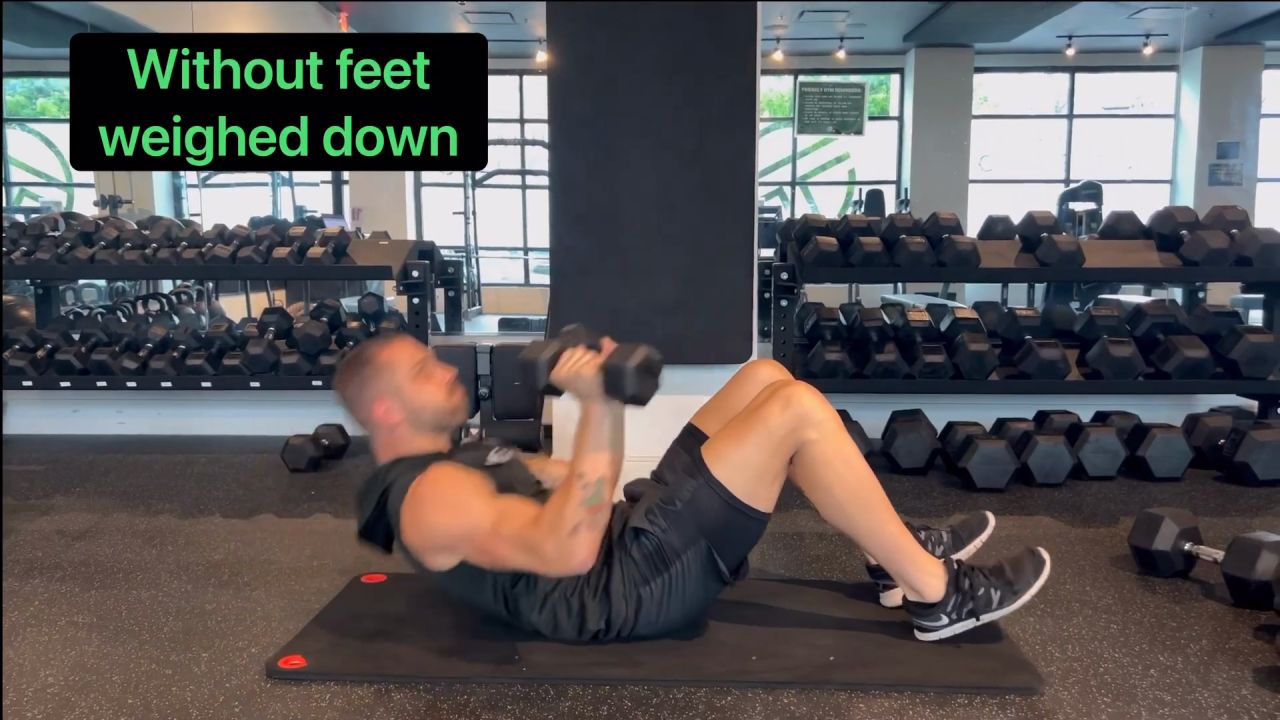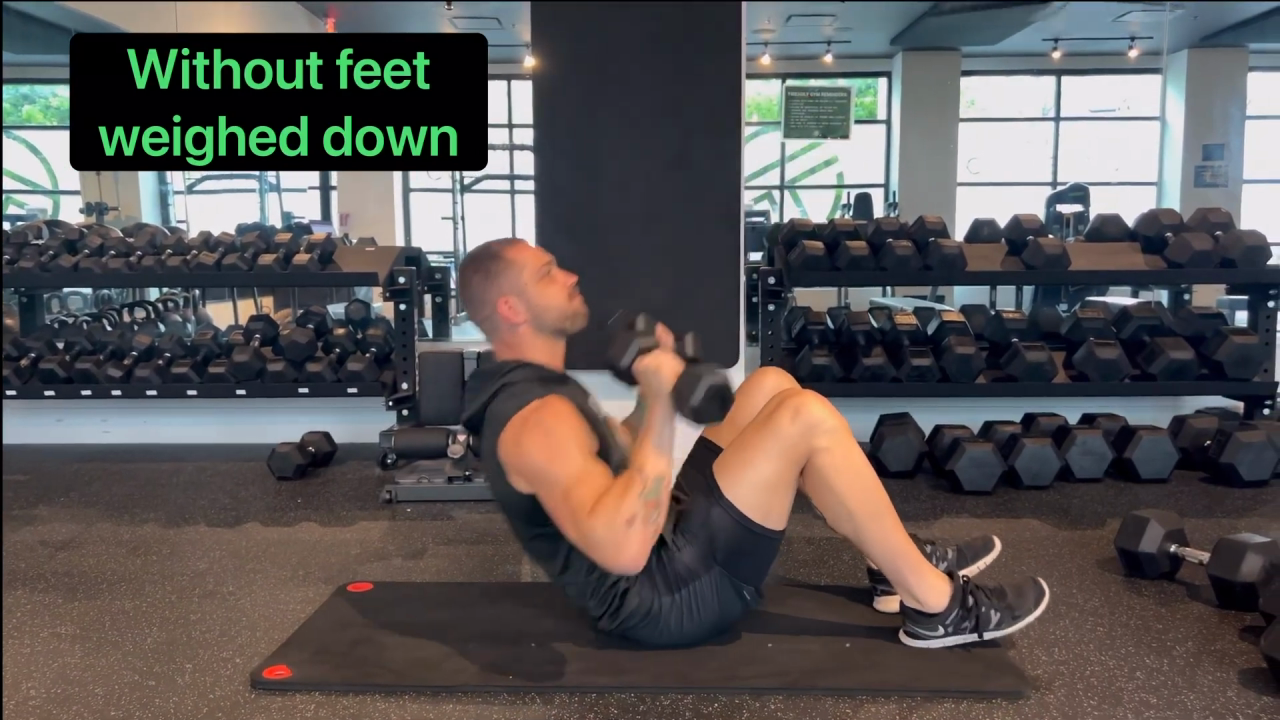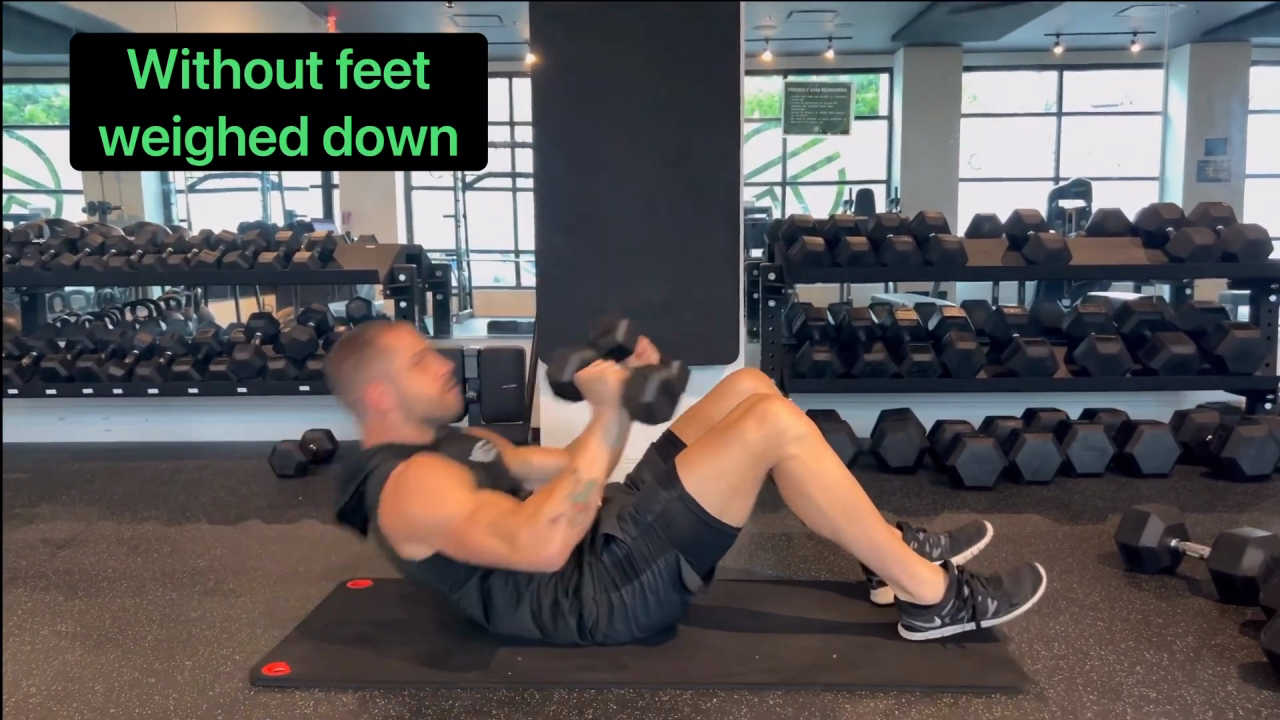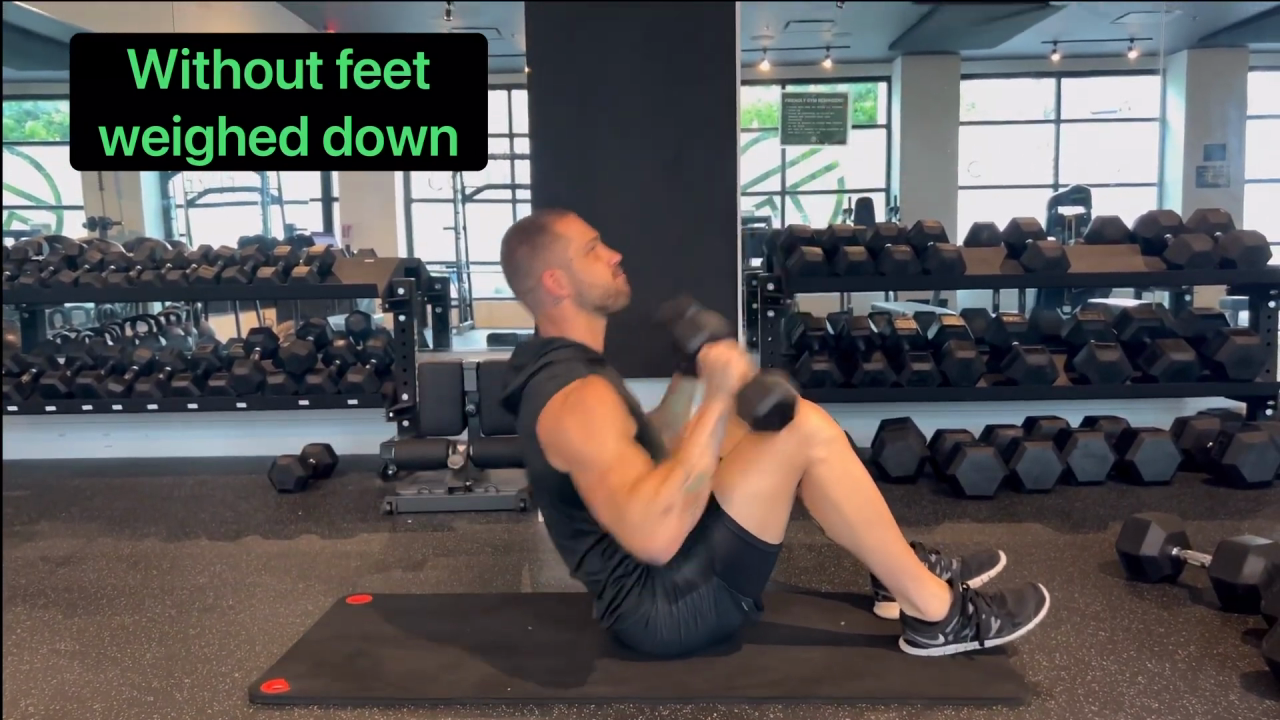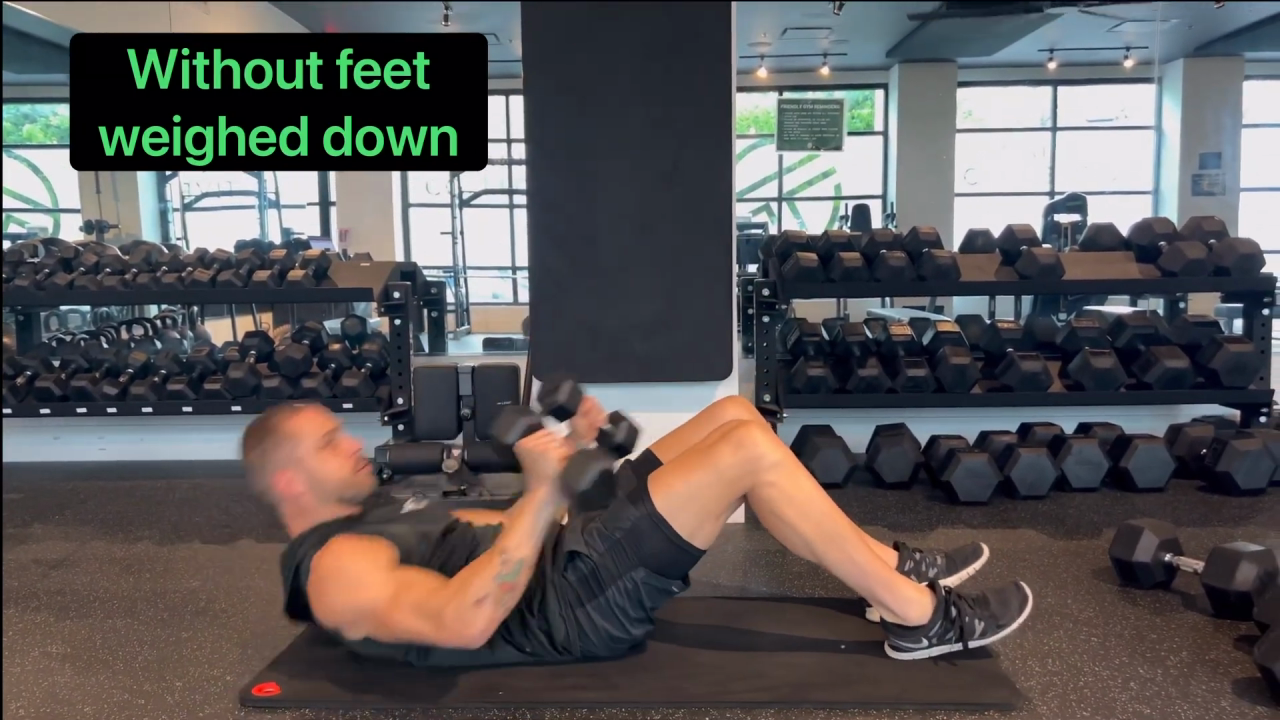
dt=1s
person 1, frame 1
left shoulder: (453, 466)
right shoulder: (430, 499)
right elbow: (570, 549)
left wrist: (599, 403)
right wrist: (596, 408)
left hip: (641, 532)
right hip: (644, 583)
left knee: (764, 379)
right knee: (797, 409)
left ankle: (896, 554)
right ankle: (937, 594)
person 1, frame 2
left shoulder: (532, 390)
right shoulder: (535, 420)
right elbow: (624, 547)
left wrist: (658, 371)
right wrist: (660, 403)
left hip: (663, 557)
right hip: (662, 599)
left knee: (770, 386)
right knee: (806, 417)
left ankle: (900, 565)
right ankle: (937, 607)
person 1, frame 3
left shoulder: (441, 447)
right shoulder: (408, 490)
left elbow: (566, 471)
right elbow: (541, 542)
left wrist: (623, 387)
right wrist: (606, 413)
left hip: (619, 536)
right hip: (614, 592)
left knee: (749, 387)
right knee: (774, 425)
left ankle: (896, 551)
right ankle: (931, 595)
person 1, frame 4
left shoulder: (569, 368)
right shoulder: (575, 399)
left elbow: (654, 443)
right elbow: (655, 533)
left wrist: (692, 376)
right wrist: (719, 396)
left hip: (663, 570)
right hip: (662, 606)
right knee: (805, 430)
left ankle: (903, 570)
right ankle: (937, 614)
person 1, frame 5
left shoulder: (367, 526)
right shoulder: (337, 568)
right elbow: (468, 619)
left wrist: (569, 449)
right wrist: (542, 485)
left hip: (582, 552)
right hip: (586, 606)
left knee: (733, 414)
right knee: (746, 448)
left ankle: (892, 565)
right ankle: (921, 617)
